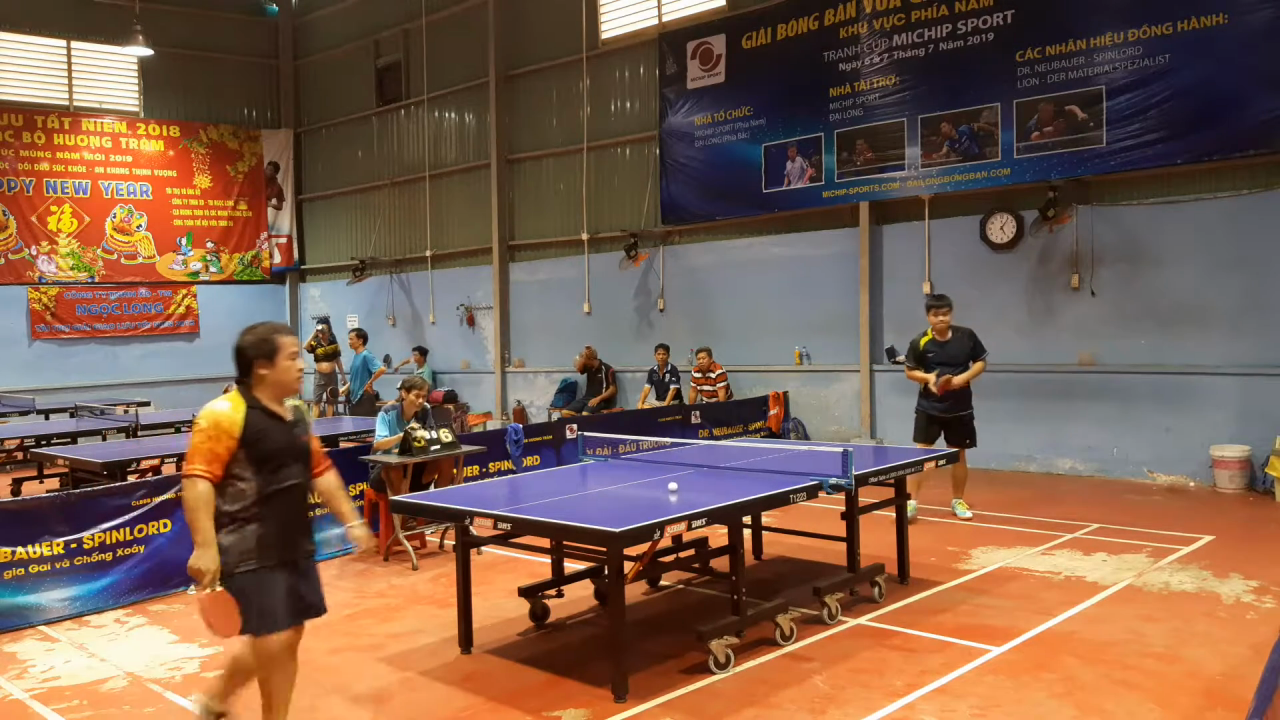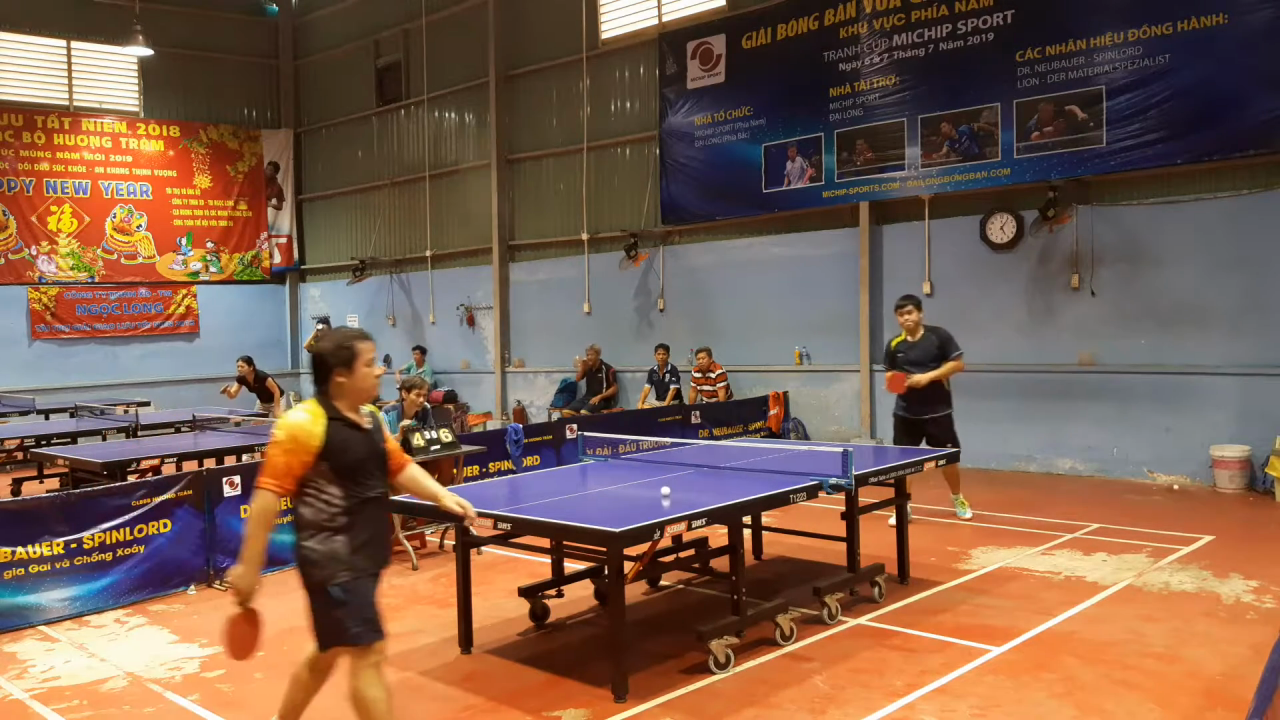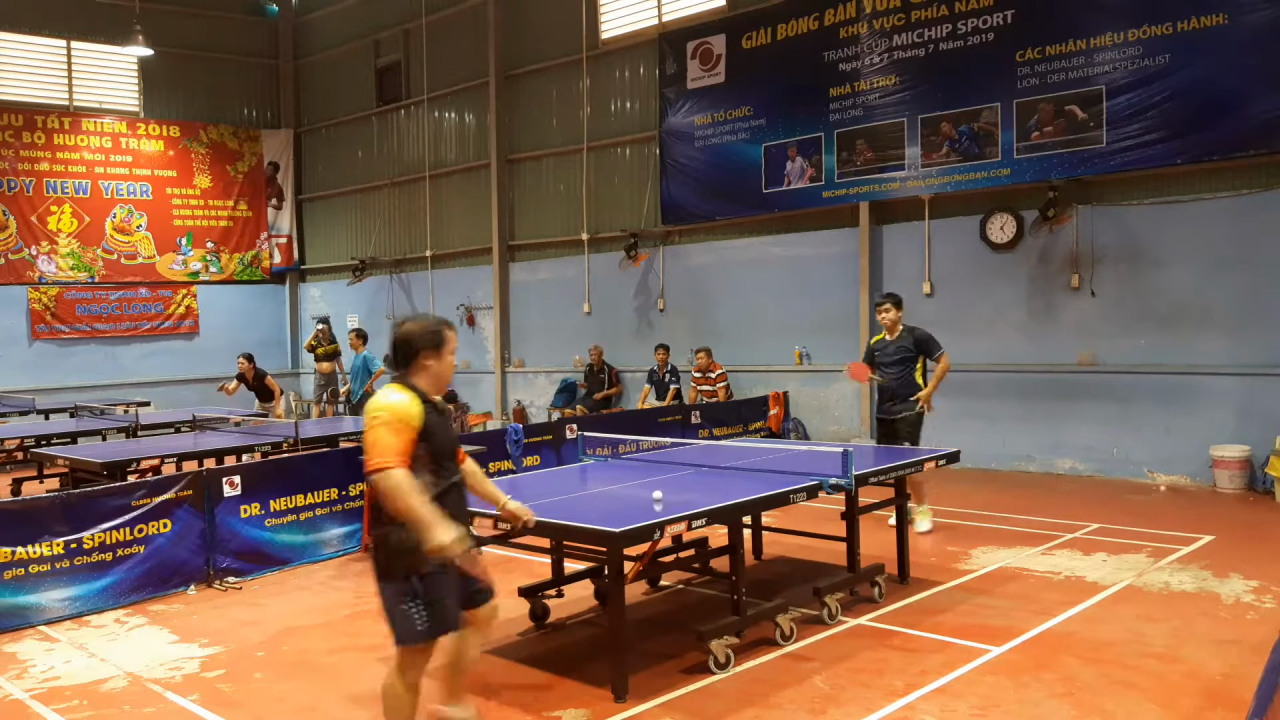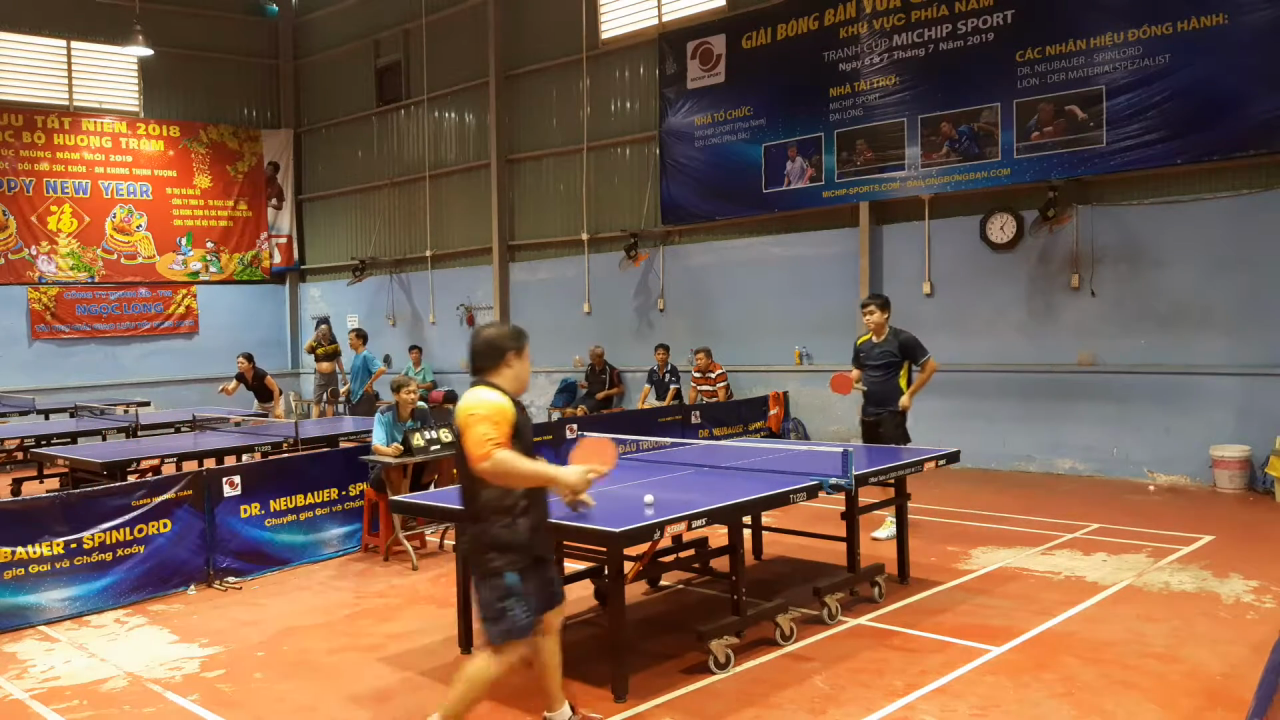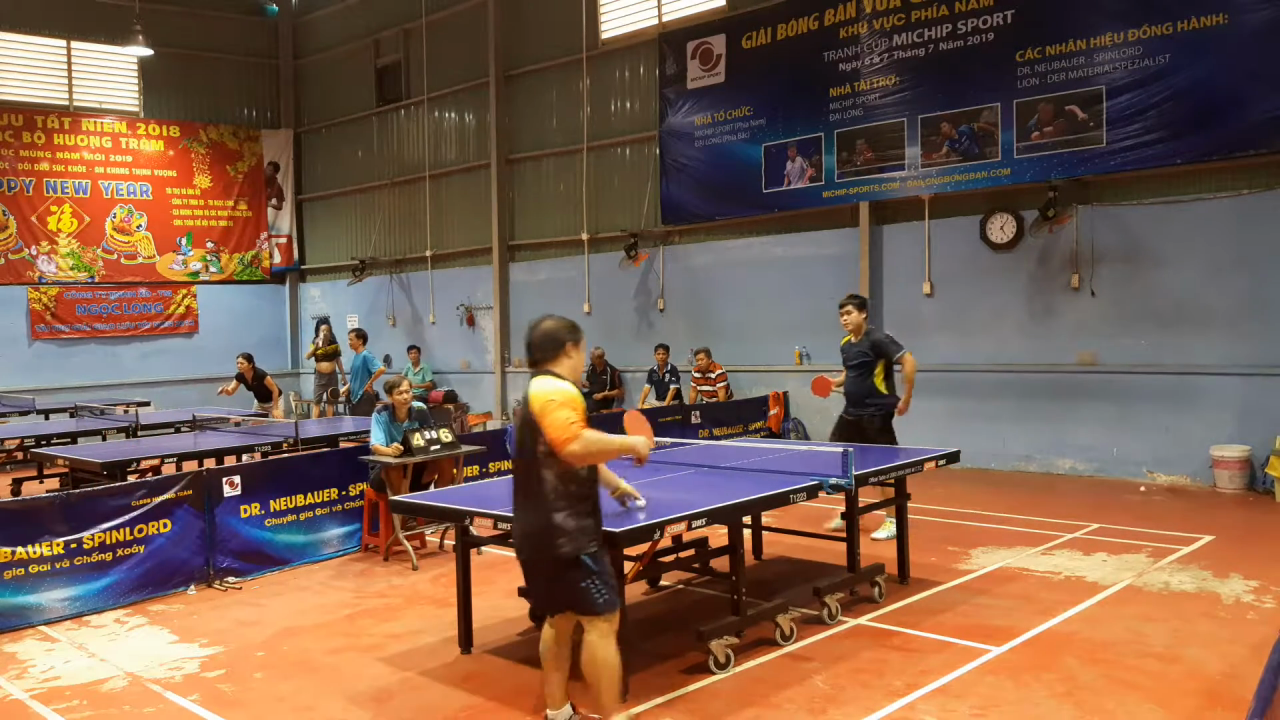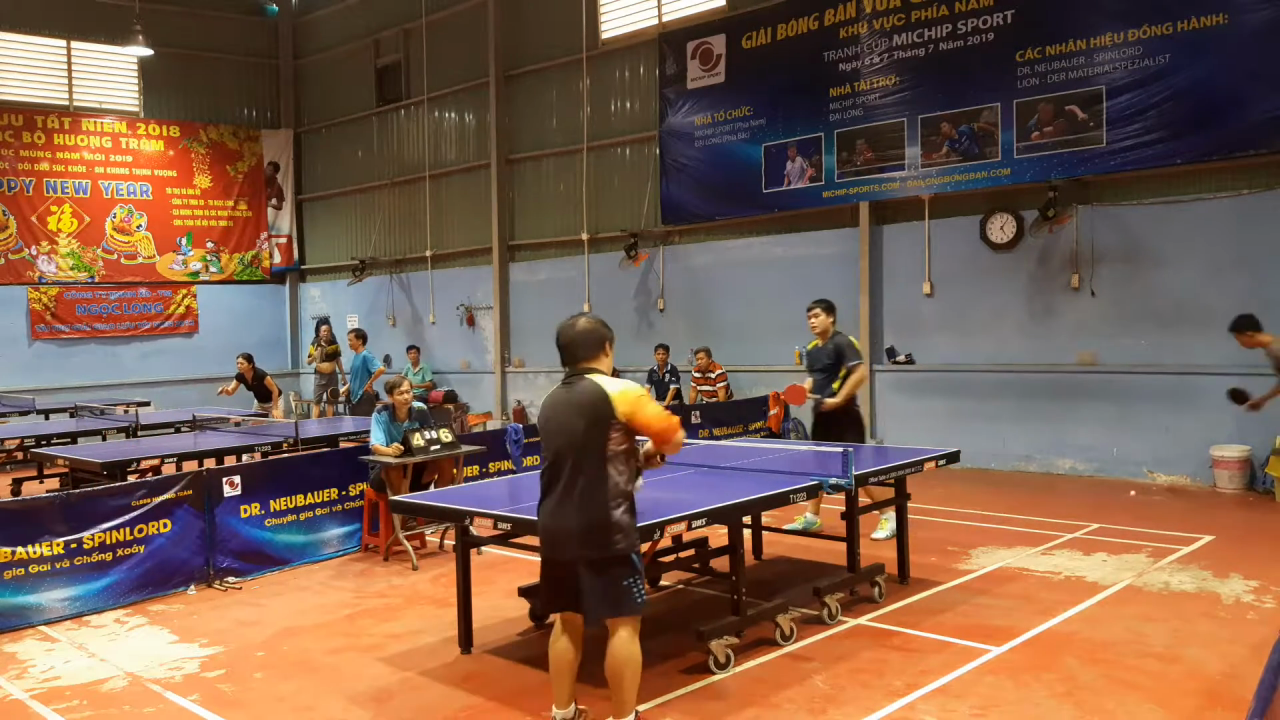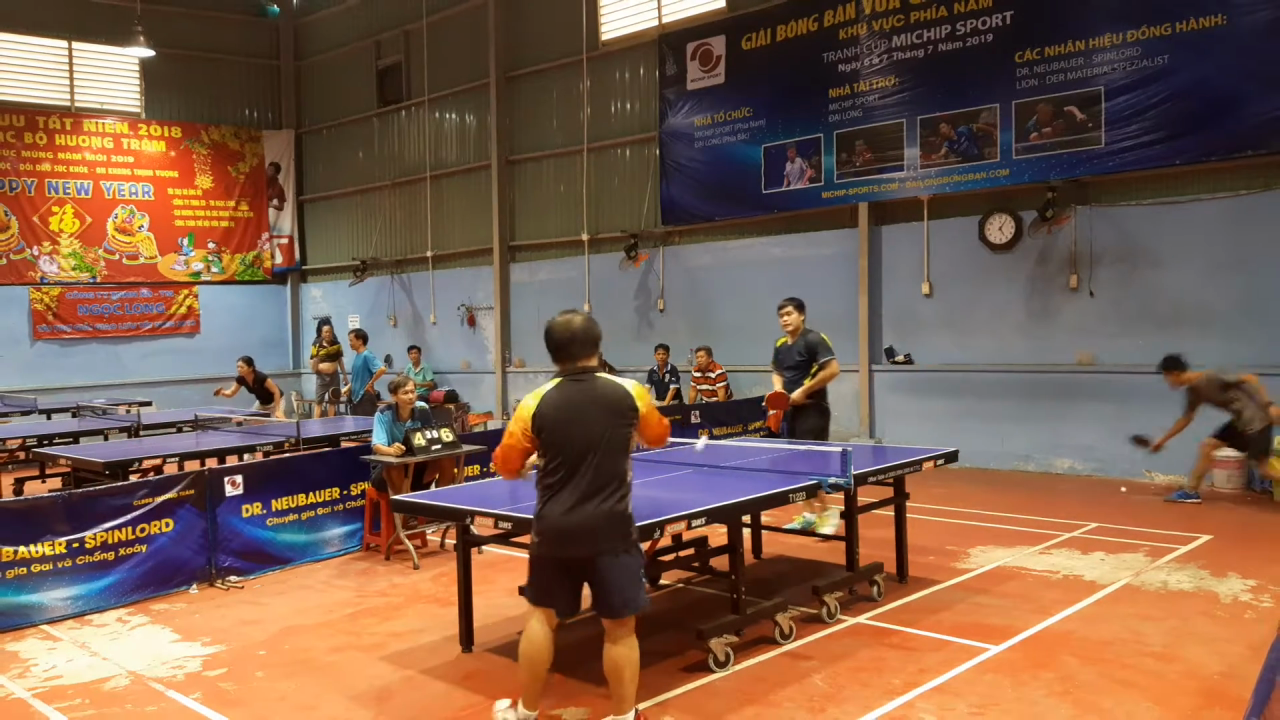
dt=0.3s
person 1, frame 1
left shoulder: (297, 413)
right shoulder: (225, 414)
left elbow: (320, 471)
right elbow: (197, 480)
left wrist: (351, 519)
right wrist: (205, 546)
left hip: (295, 547)
right hip: (250, 551)
left knee: (287, 641)
right knee: (272, 642)
person 1, frame 2
left shoulder: (370, 418)
right shoulder: (303, 424)
left elbow: (401, 467)
right elbow: (268, 494)
left wrist: (446, 497)
right wrist: (249, 565)
left hip: (366, 558)
right hip: (335, 563)
left knee: (332, 650)
right knee: (368, 656)
person 1, frame 3
left shoulder: (427, 405)
right shoulder: (393, 404)
left elbow: (458, 461)
right elbow: (386, 474)
left wrist: (502, 501)
right wrist: (433, 526)
left hip: (445, 547)
right hip: (411, 551)
left knee: (477, 618)
right knee: (414, 652)
person 1, frame 4
left shoulder: (501, 403)
right shoulder: (487, 403)
right elbow: (491, 462)
left wrist: (563, 486)
right wrist: (560, 475)
left hip: (523, 544)
right hip: (501, 549)
left knee: (549, 622)
right knee: (510, 649)
person 1, frame 5
left shoulder: (540, 393)
right shoulder: (555, 391)
right elbow: (575, 447)
left wrist: (614, 483)
right wrist: (631, 444)
left hip: (535, 531)
right hip: (563, 532)
left knee: (560, 620)
right knee: (602, 622)
person 1, frame 6
left shoulder: (552, 401)
right shoulder: (619, 391)
right elbow: (673, 438)
right wrist: (651, 450)
left hip: (557, 529)
right hip: (605, 531)
left knee: (568, 620)
right knee: (624, 624)
person 1, frame 7
left shoulder: (536, 403)
right shoulder: (629, 392)
left elbow: (506, 466)
right elbow: (659, 436)
left hip: (555, 530)
right hip: (610, 528)
left knee: (542, 617)
right knee: (620, 627)
person 2, frame 1
left shoulder: (967, 336)
right shoulder: (920, 343)
left elbow: (981, 362)
right elbow: (910, 371)
left wrist: (964, 377)
right wrist: (927, 378)
left hip: (960, 408)
right hip: (928, 408)
left knee: (958, 455)
left ankle: (958, 501)
right ankle: (910, 503)
person 2, frame 2
left shoulder: (939, 336)
right shoulder: (894, 345)
left elbow: (957, 364)
right elbow: (889, 373)
left wrist: (928, 376)
left hip: (937, 409)
right hip: (906, 411)
left ankle: (957, 498)
person 2, frame 3
left shoulder: (917, 336)
right shoulder: (875, 343)
left elbow: (943, 361)
right elbow: (868, 370)
left wrist: (929, 390)
left hip: (910, 408)
right hip: (884, 411)
left ankle: (922, 509)
person 2, frame 4
left shoulder: (903, 339)
right shoulder: (861, 343)
left elbow: (929, 366)
left wrist: (909, 394)
right wrist: (849, 380)
left hip: (892, 411)
right hip: (869, 412)
left ankle: (895, 520)
person 2, frame 5
left shoulder: (878, 339)
right shoulder: (846, 344)
left elbow: (908, 361)
left wrist: (905, 397)
right wrist: (836, 382)
left hip: (876, 414)
right hip: (851, 413)
left ankle: (892, 520)
person 2, frame 6
left shoulder: (842, 343)
right shoulder: (812, 349)
left elbow: (860, 373)
left wrist: (839, 400)
right wrist: (805, 389)
left hip: (845, 417)
right hip: (823, 416)
left ankle: (889, 516)
right ankle: (812, 517)
person 2, frame 7
left shoulder: (813, 339)
right shoulder: (780, 345)
left elbow: (832, 369)
left wrist: (804, 391)
right wrist: (777, 389)
left hip: (813, 409)
right hip: (794, 411)
left ankle: (830, 513)
right ankle: (809, 516)
